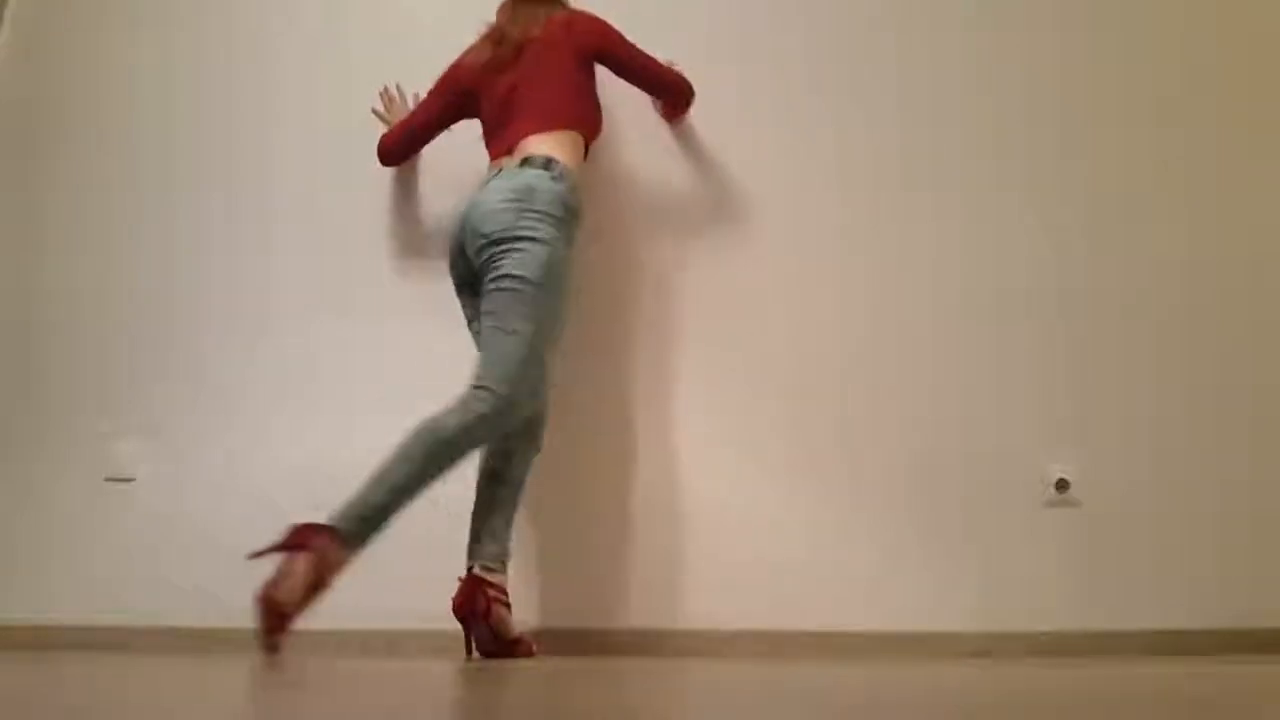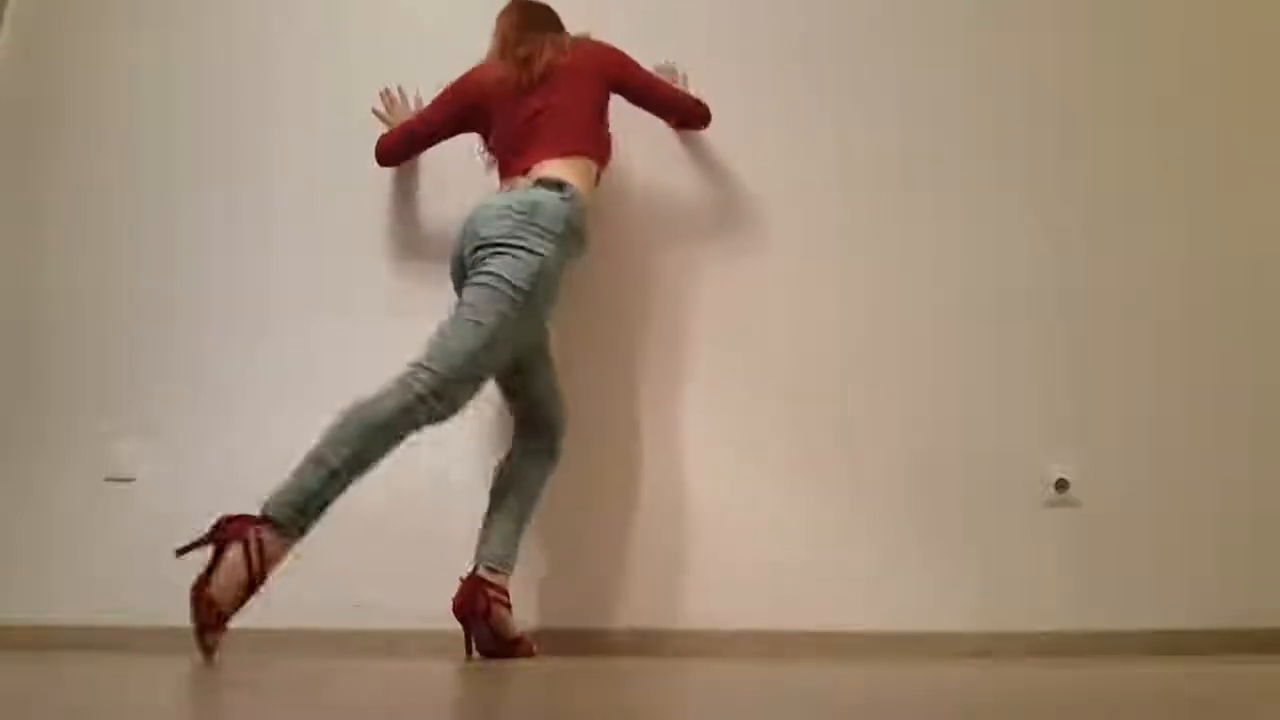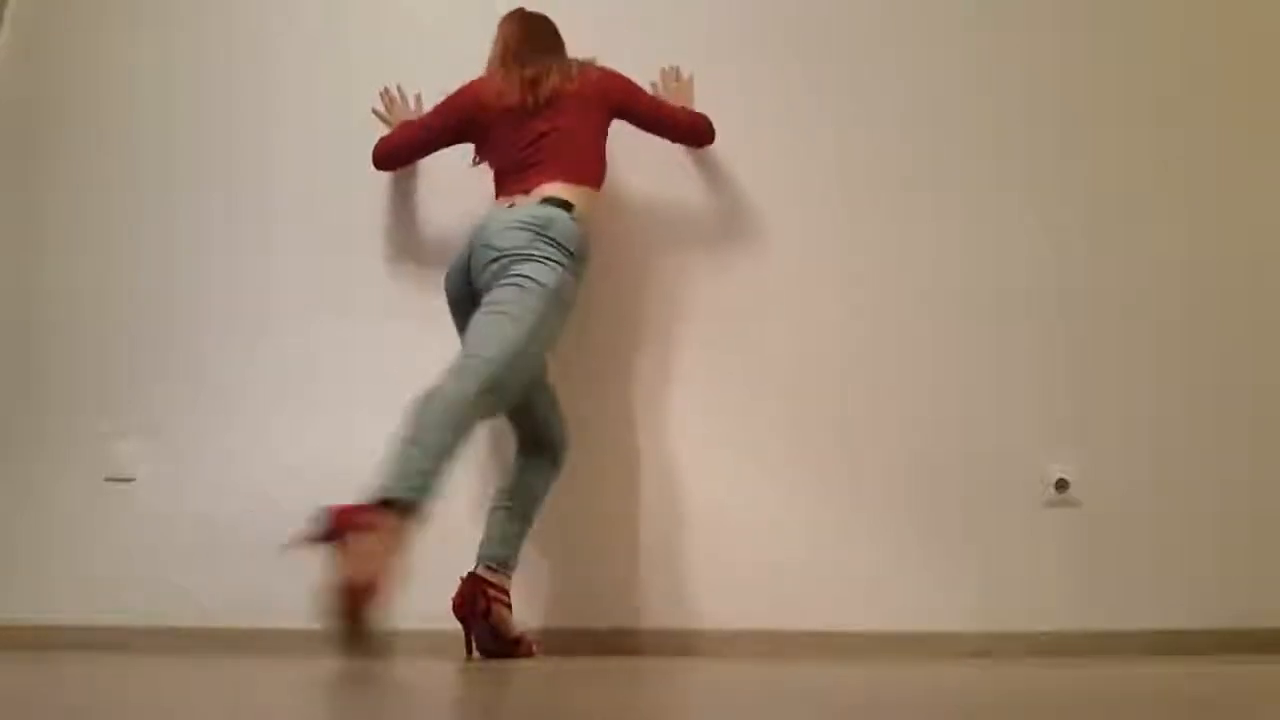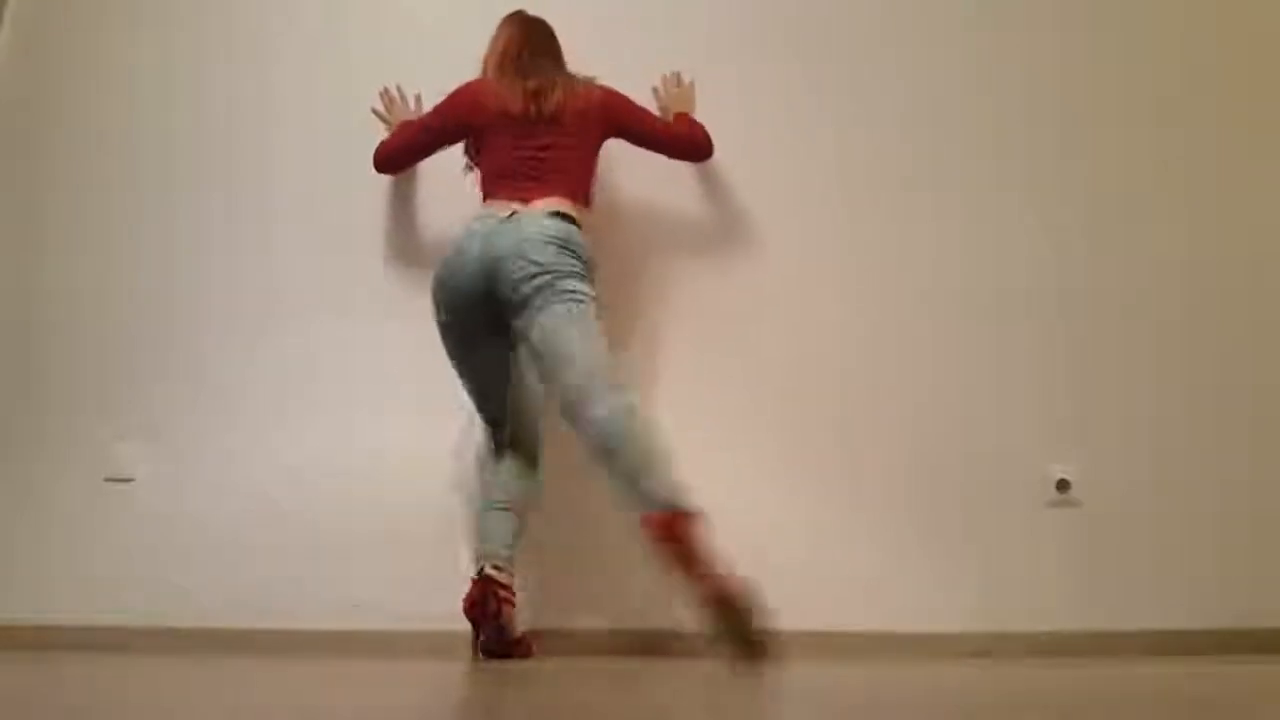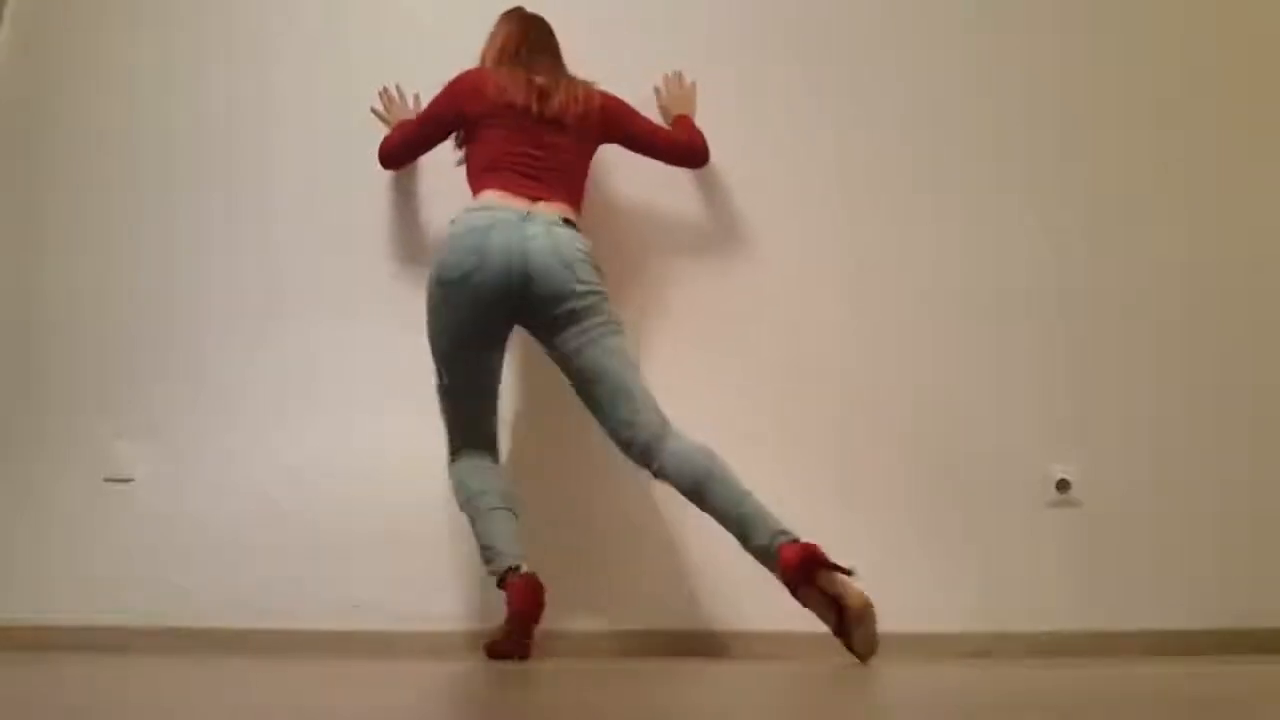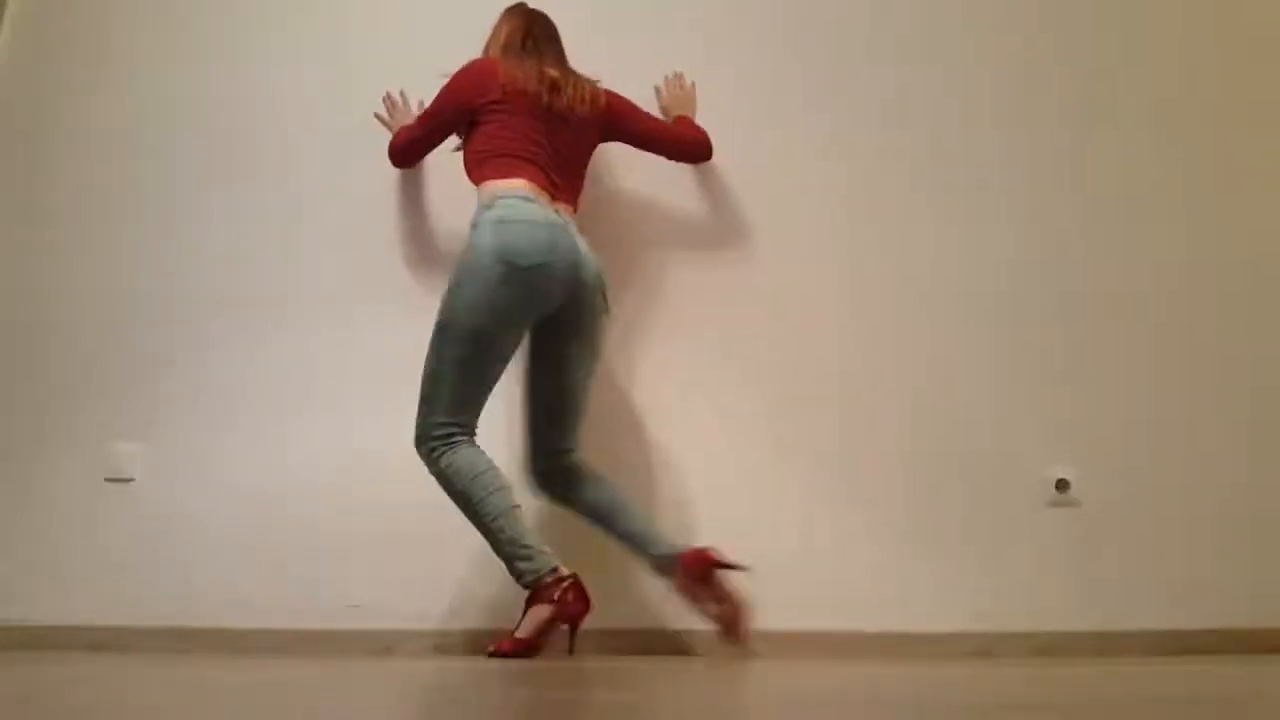
dt=0.2s
person 1, frame 1
left shoulder: (478, 59)
left elbow: (393, 150)
right elbow: (676, 90)
left wrist: (401, 121)
right wrist: (672, 112)
left hip: (487, 209)
right hip: (532, 206)
left knee: (515, 412)
right knee: (499, 400)
left ankle: (482, 586)
right ankle: (328, 545)
person 1, frame 2
left shoulder: (484, 80)
right shoulder: (591, 56)
left elbow: (390, 150)
right elbow: (693, 114)
left wrist: (407, 122)
right wrist: (671, 103)
left hip: (492, 222)
right hip: (537, 224)
left knee: (543, 427)
right knee: (431, 386)
left ankle: (487, 586)
right ankle: (265, 536)
person 1, frame 3
left shoulder: (483, 93)
right shoulder: (595, 82)
left elbow: (386, 155)
right elbow: (697, 133)
left wrist: (405, 123)
right wrist: (679, 104)
left hip: (485, 241)
right hip: (538, 241)
left knee: (544, 437)
right knee: (474, 383)
left ankle: (488, 587)
right ankle: (379, 521)
person 1, frame 4
left shoulder: (477, 95)
right shoulder: (592, 99)
left elbow: (388, 158)
right elbow: (698, 146)
left wrist: (404, 125)
right wrist: (677, 111)
left hip: (467, 254)
right hip: (544, 250)
left knee: (510, 435)
right knee: (595, 395)
left ankle: (494, 579)
right ankle: (676, 528)
person 1, frame 5
left shoulder: (472, 87)
right shoulder: (590, 104)
left elbow: (392, 154)
right elbow: (692, 152)
left wrist: (401, 122)
right wrist: (680, 112)
left hip: (472, 246)
right hip: (559, 254)
left knee: (470, 445)
right knee: (651, 436)
left ankle: (515, 578)
right ankle: (797, 562)
person 1, frame 6
left shoulder: (478, 76)
right shoulder: (592, 99)
left elbow: (405, 152)
right elbow: (697, 148)
left wrist: (402, 123)
right wrist: (680, 113)
left hip: (511, 242)
right hip: (577, 264)
left knee: (444, 436)
right knee: (557, 465)
left ankle: (550, 584)
right ankle: (686, 565)
